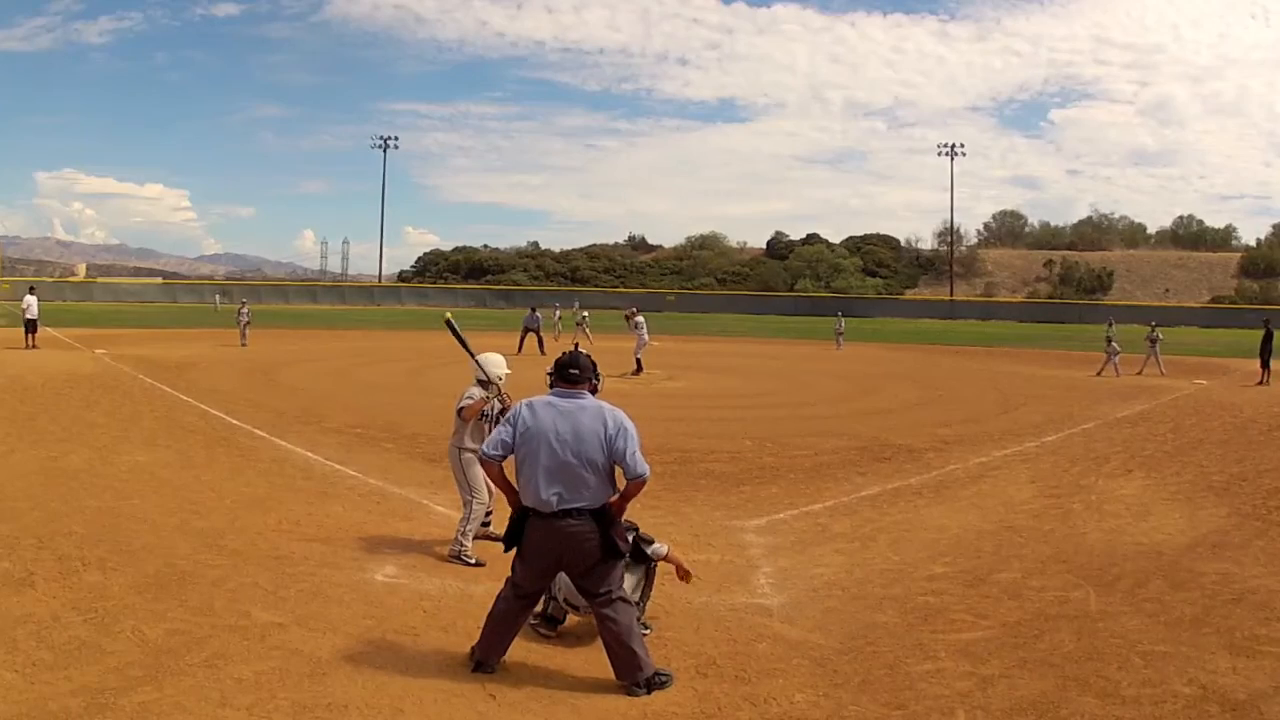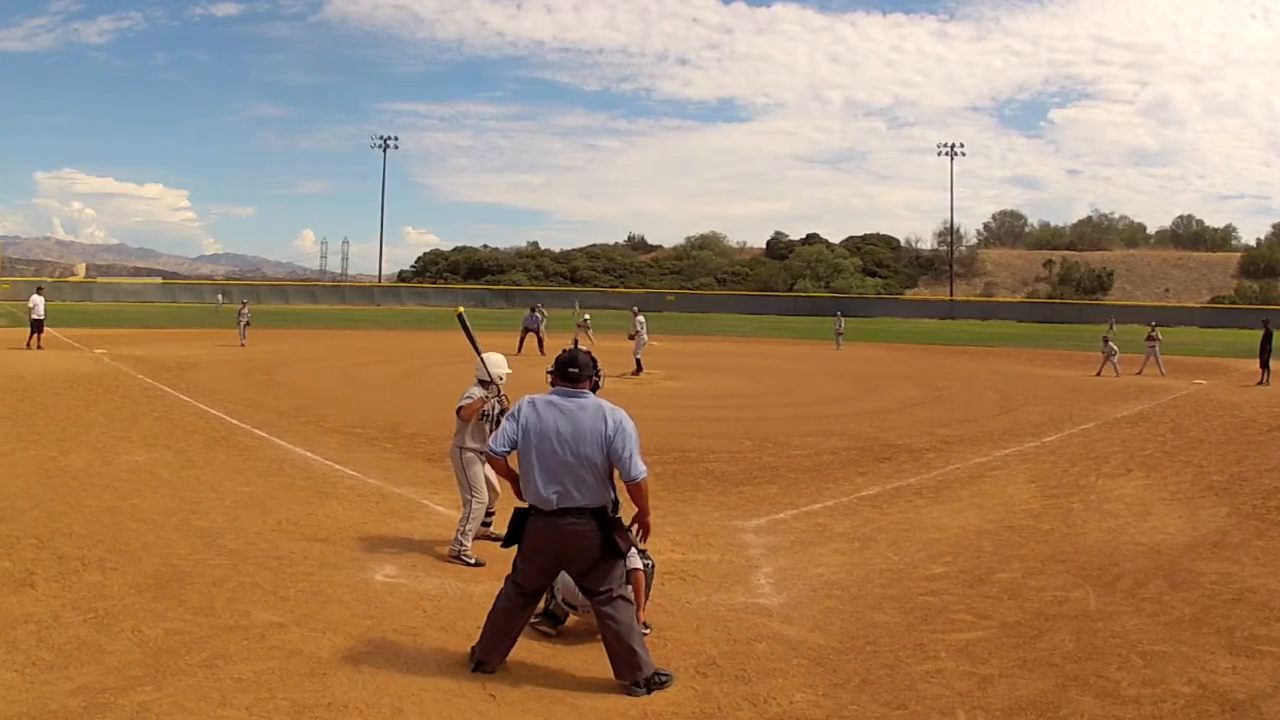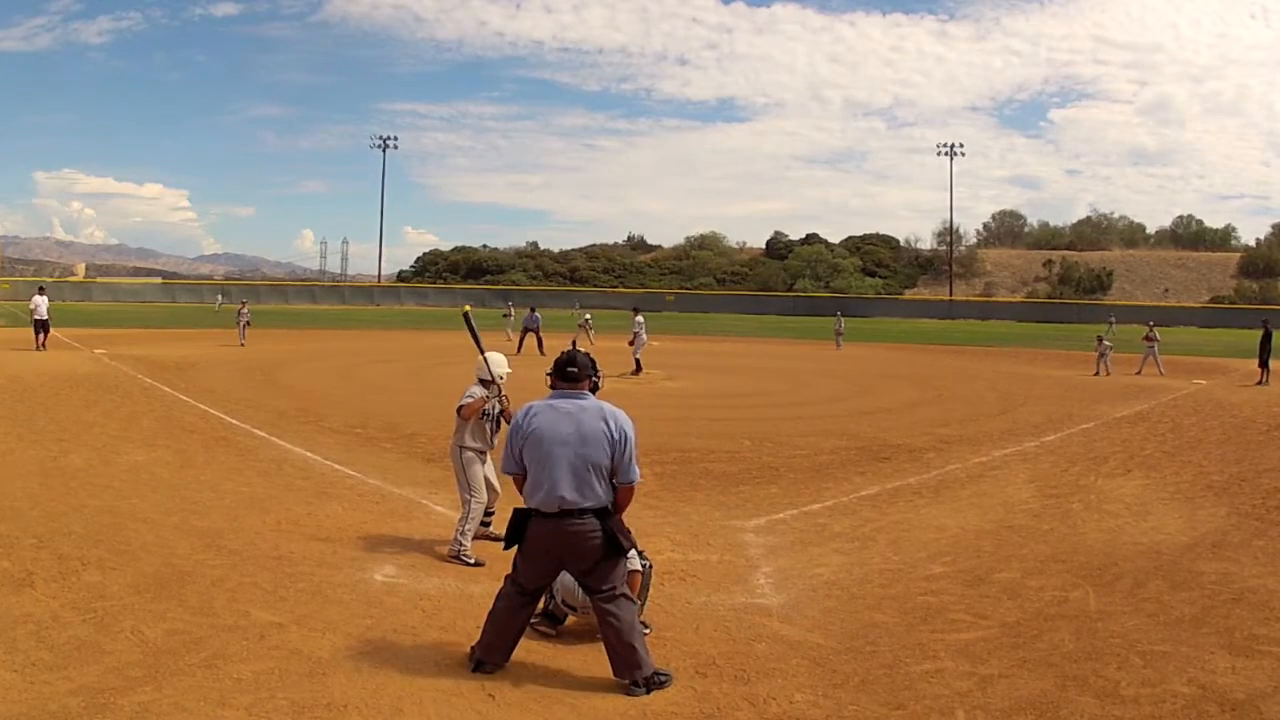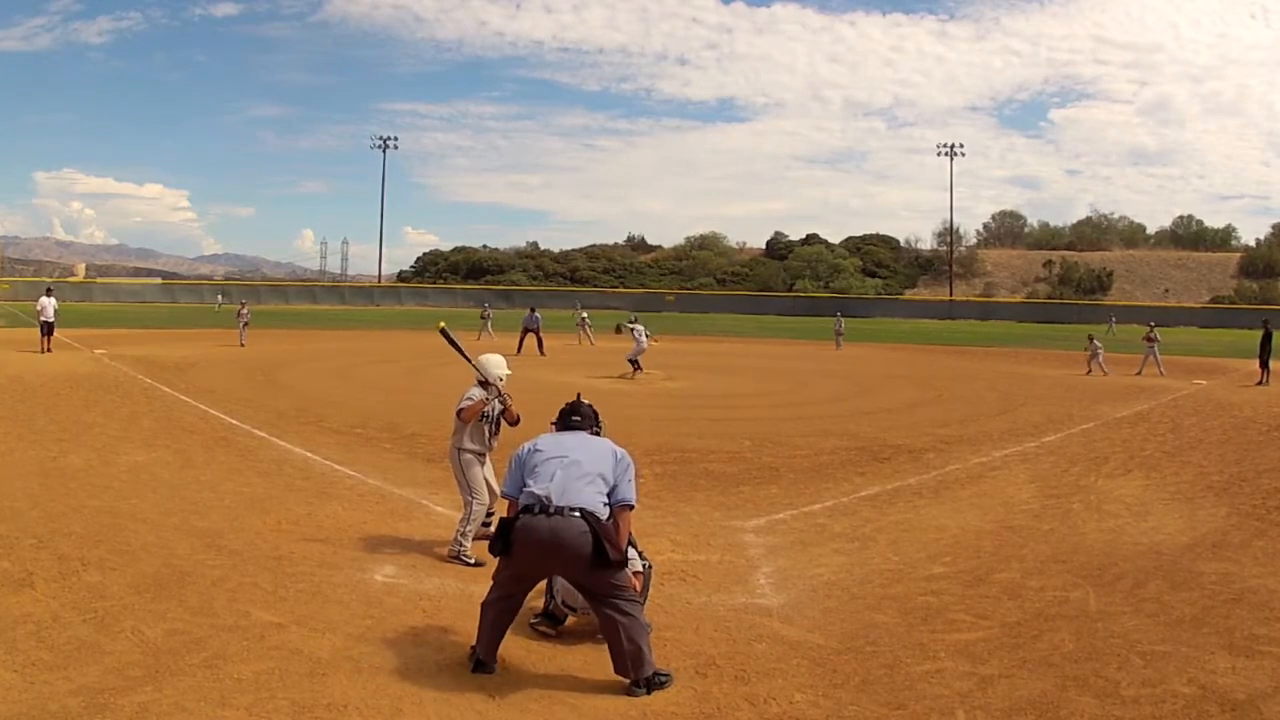
dt=1s
person 1, frame 1
left shoulder: (525, 411)
right shoulder: (612, 417)
left elbow: (489, 456)
right elbow: (639, 476)
left wrist: (510, 493)
right wrist: (622, 502)
left hip: (538, 526)
right hip: (590, 529)
left knee: (517, 594)
right knee: (611, 602)
left ankle: (485, 657)
right ankle: (640, 676)
person 1, frame 2
left shoulder: (527, 408)
right shoulder: (613, 417)
left elbow: (495, 453)
right elbow: (634, 477)
left wrist: (515, 481)
right wrist: (644, 514)
left hip: (540, 525)
right hip: (591, 527)
left knee: (518, 592)
right knee: (611, 600)
left ankle: (485, 657)
right ankle: (640, 675)
person 1, frame 3
left shoulder: (527, 415)
right shoulder: (614, 418)
left elbow: (518, 478)
right elbow: (627, 485)
right wrist: (610, 521)
left hip: (540, 526)
right hip: (593, 528)
left knee: (518, 592)
right knee: (614, 599)
left ankle: (486, 657)
right ankle: (641, 675)
person 1, frame 4
left shoulder: (531, 447)
right shoulder: (615, 453)
left elbow: (513, 506)
right elbow: (622, 515)
left wrist: (512, 550)
right wrist: (617, 562)
left hip: (530, 528)
right hip: (581, 532)
left knee: (504, 590)
right knee: (622, 598)
person 2, frame 1
left shoulder: (493, 395)
right shoulder: (473, 393)
right elbow: (465, 415)
left wrist: (507, 407)
right wrist: (487, 397)
left hip: (479, 452)
right hip: (465, 453)
left knee: (488, 492)
right knee: (477, 499)
left ankle: (482, 529)
right ankle: (459, 550)
person 2, frame 2
left shoulder: (495, 395)
right shoulder: (474, 393)
right elbow: (463, 414)
left wrist: (506, 409)
right wrist: (487, 397)
left hip: (482, 452)
right hip: (466, 452)
left knee: (493, 492)
right knee: (477, 499)
left ankle: (483, 530)
right ankle: (459, 549)
person 2, frame 3
left shoulder: (496, 394)
right shoulder: (475, 392)
left elbow: (512, 421)
right elbow: (464, 413)
left wrist: (506, 408)
right wrist: (487, 397)
left hip: (482, 452)
right hip: (466, 452)
left knee: (493, 492)
right knee: (476, 499)
left ankle: (482, 529)
right ankle: (459, 549)
person 2, frame 4
left shoulder: (496, 396)
right shoulder: (474, 394)
left elbow: (514, 421)
right elbow: (463, 416)
left wrist: (508, 406)
right wrist: (487, 399)
left hip: (482, 454)
right hip: (465, 454)
left knee: (492, 494)
right knee: (478, 500)
left ankle: (482, 529)
right ankle: (459, 549)
